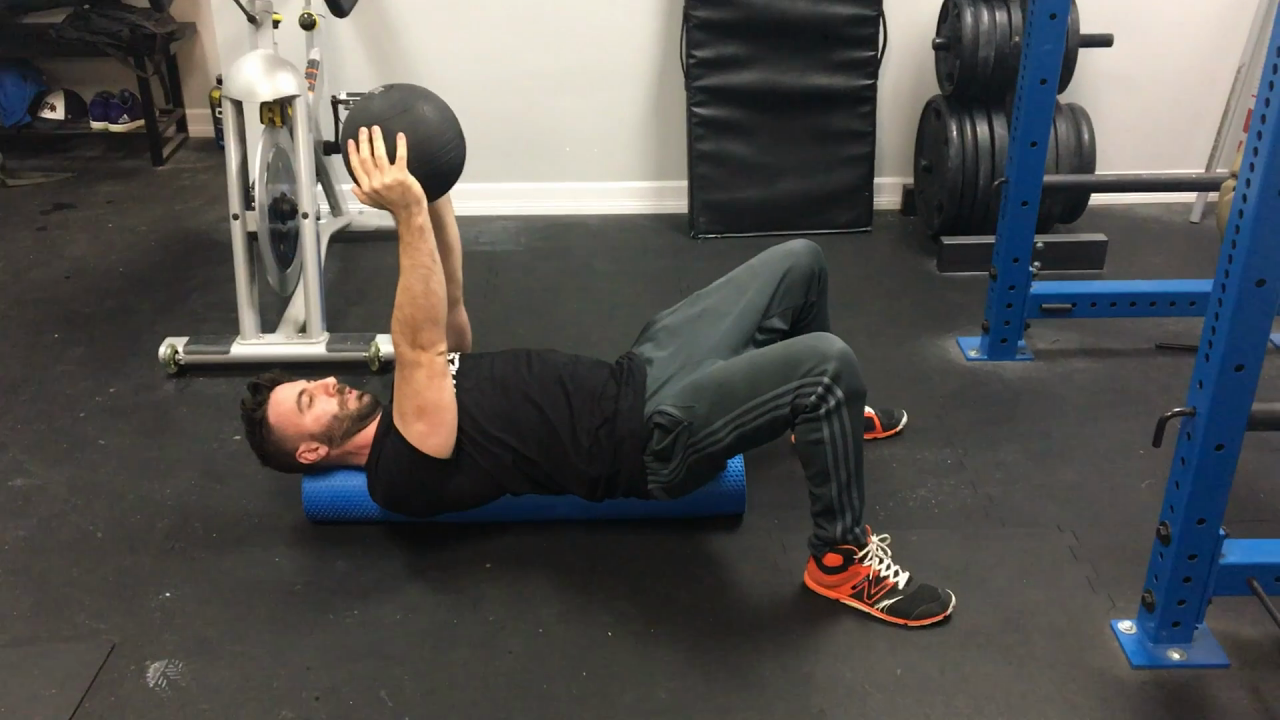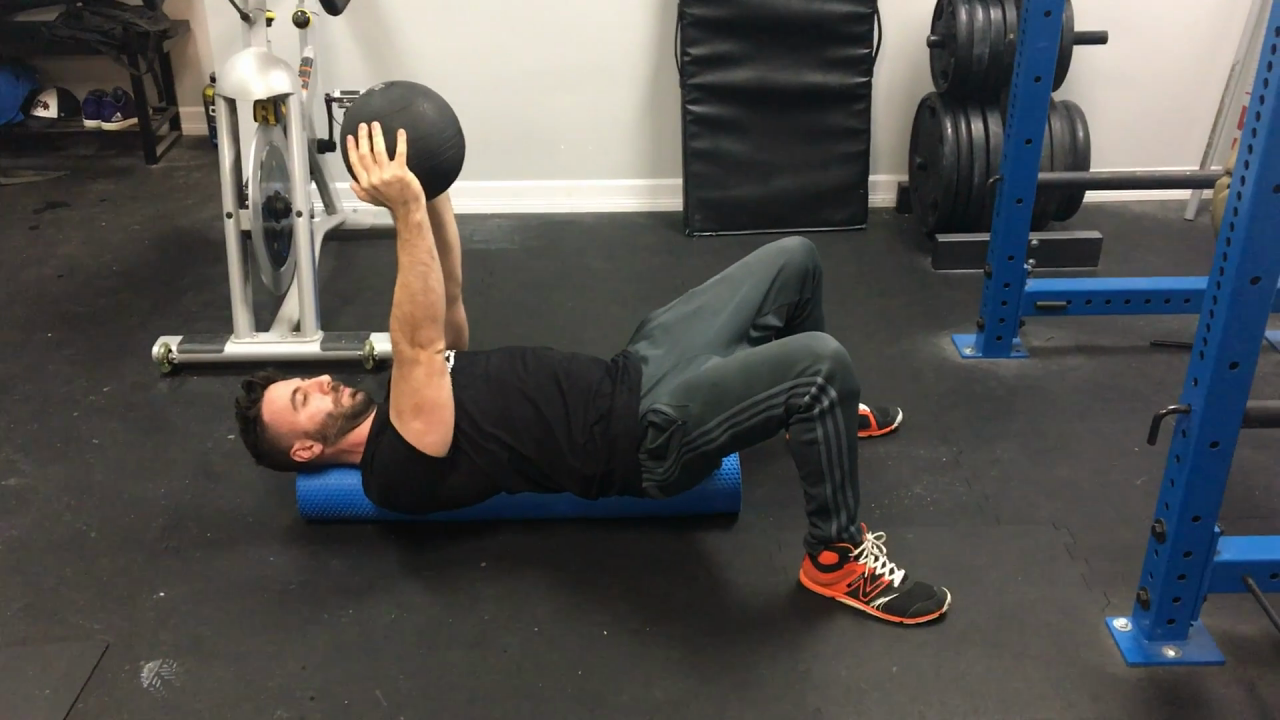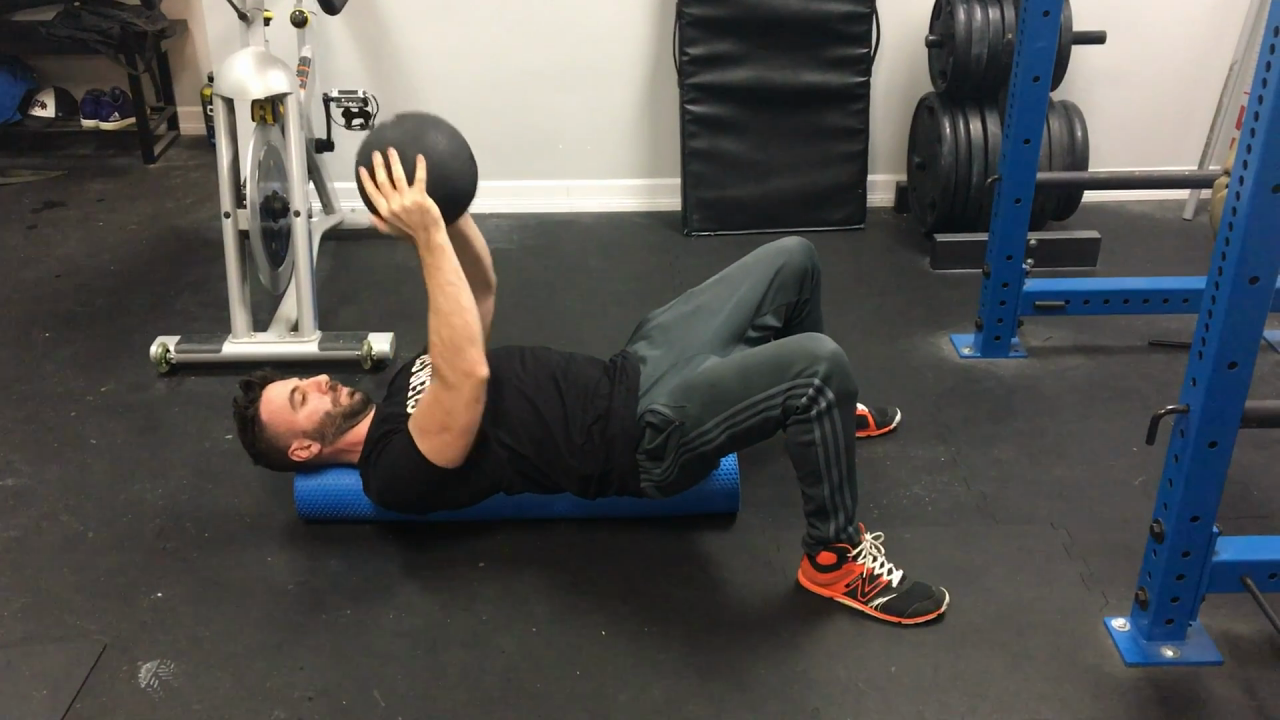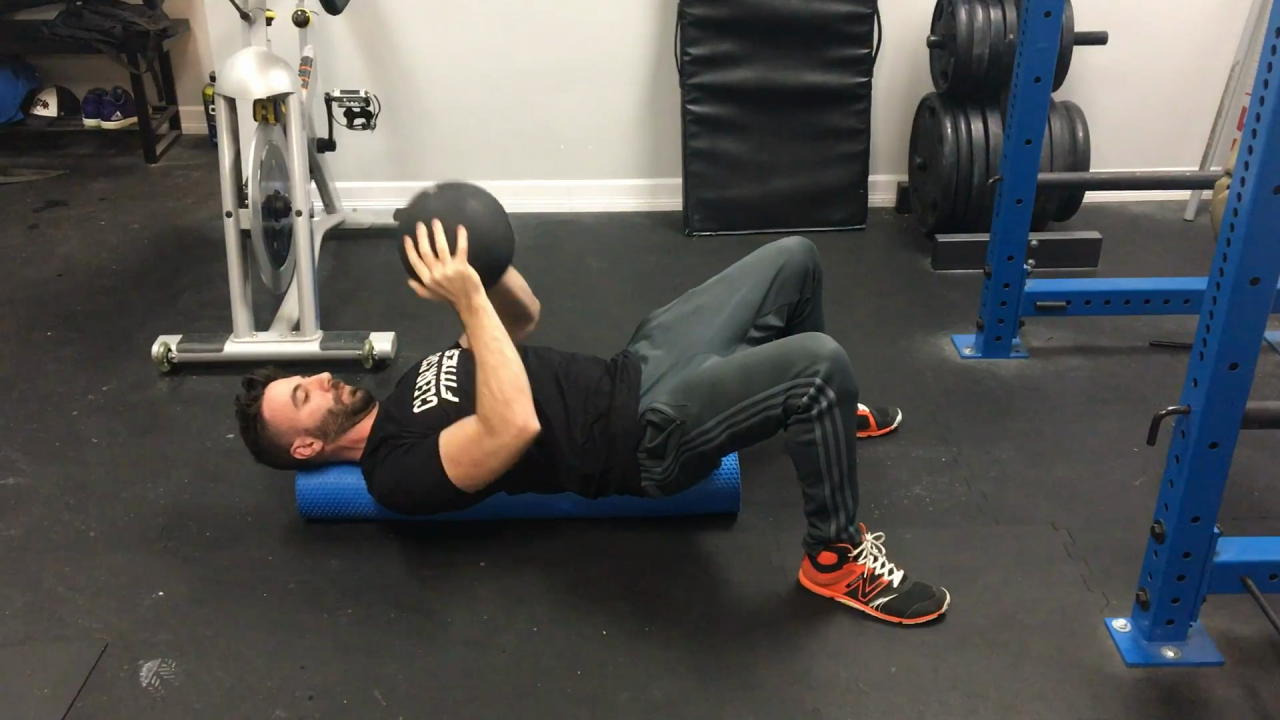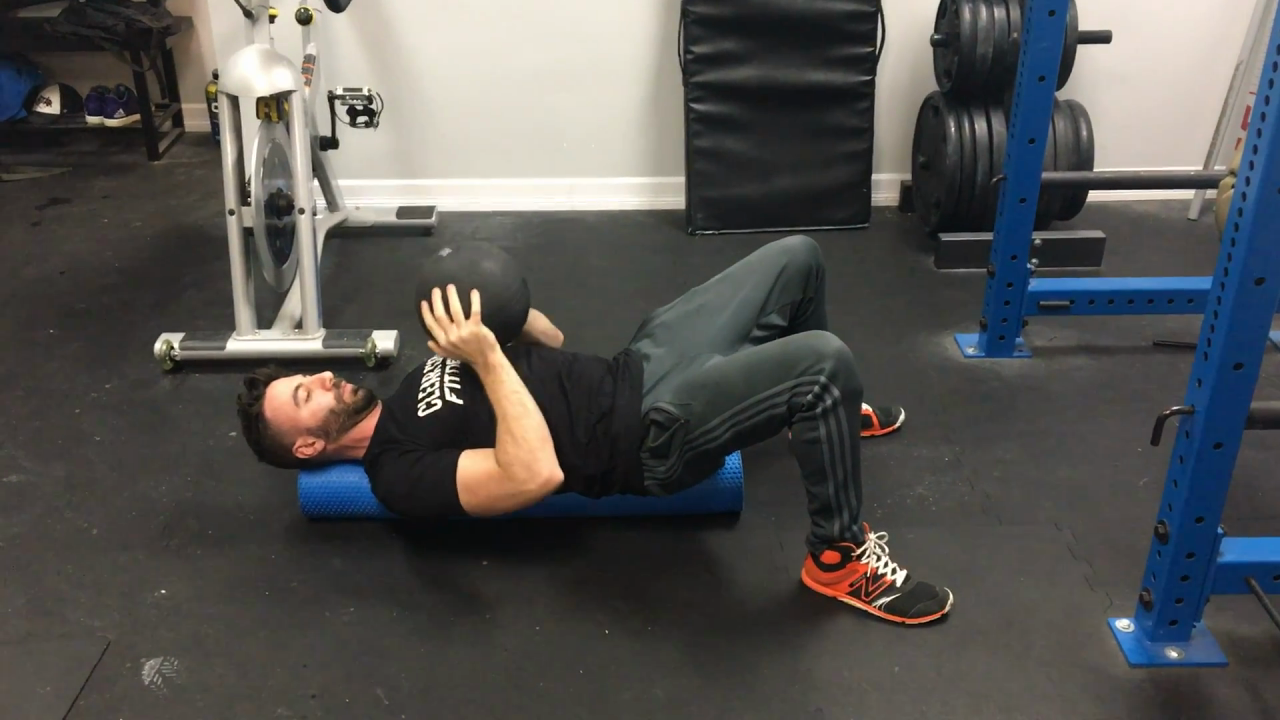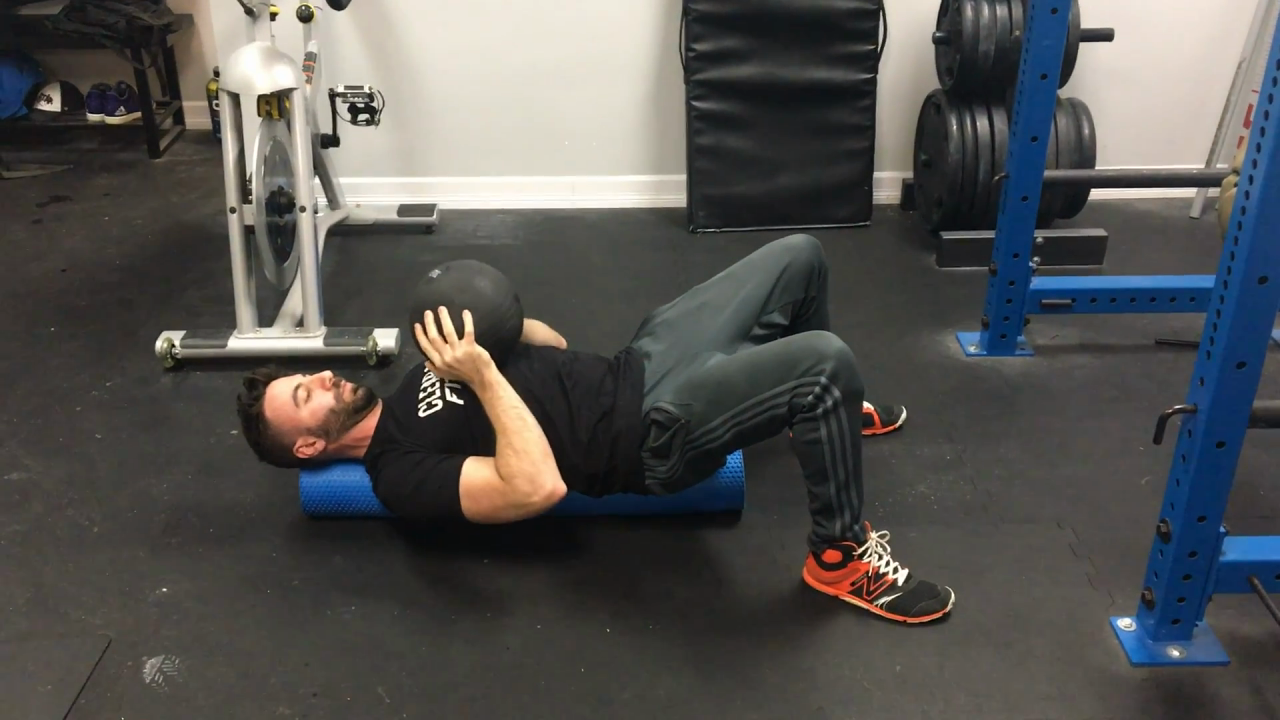
dt=0.3s
person 1, frame 1
left shoulder: (406, 406)
right shoulder: (402, 476)
left elbow: (446, 305)
right elbow: (419, 347)
left wrist: (432, 195)
right wrist: (407, 211)
left hip: (637, 378)
right hip: (650, 441)
left knee: (800, 262)
right knee: (828, 361)
left ankle: (823, 416)
right ankle: (842, 559)
person 1, frame 2
left shoulder: (398, 407)
right shoulder: (397, 474)
left elbow: (445, 303)
right elbow: (418, 346)
left wrist: (431, 193)
right wrist: (407, 210)
left hip: (633, 374)
right hip: (645, 440)
left knee: (793, 259)
right knee: (822, 363)
left ankle: (815, 415)
right ankle: (837, 558)
person 1, frame 3
left shoulder: (404, 387)
right shoulder: (396, 474)
left elbow: (480, 291)
right elbow: (472, 374)
left wrist: (448, 212)
right wrist: (427, 235)
left hip: (631, 373)
right hip: (644, 437)
left knee: (792, 259)
right knee: (818, 360)
left ankle: (823, 411)
right ankle: (835, 559)
person 1, frame 4
left shoulder: (410, 391)
right shoulder: (398, 473)
left elbow: (524, 316)
right elbow: (518, 427)
left wrist: (480, 261)
right wrist: (467, 296)
left hip: (633, 370)
right hip: (645, 437)
left knee: (793, 258)
right knee: (821, 363)
left ankle: (823, 419)
right ankle: (837, 559)
person 1, frame 5
left shoulder: (420, 383)
right shoulder: (401, 475)
left elbow: (549, 342)
right elbow: (539, 476)
left wrist: (496, 308)
right wrist: (487, 355)
left hip: (635, 367)
right hip: (650, 435)
left knee: (797, 258)
right knee: (825, 358)
left ankle: (821, 414)
right ankle: (840, 557)
person 1, frame 6
left shoulder: (420, 383)
right shoulder: (402, 476)
left elbow: (552, 346)
right elbow: (541, 488)
right wrist: (483, 373)
left hip: (636, 365)
right hip: (651, 433)
left knee: (799, 257)
right knee: (826, 358)
left ankle: (822, 412)
right ankle: (841, 556)
